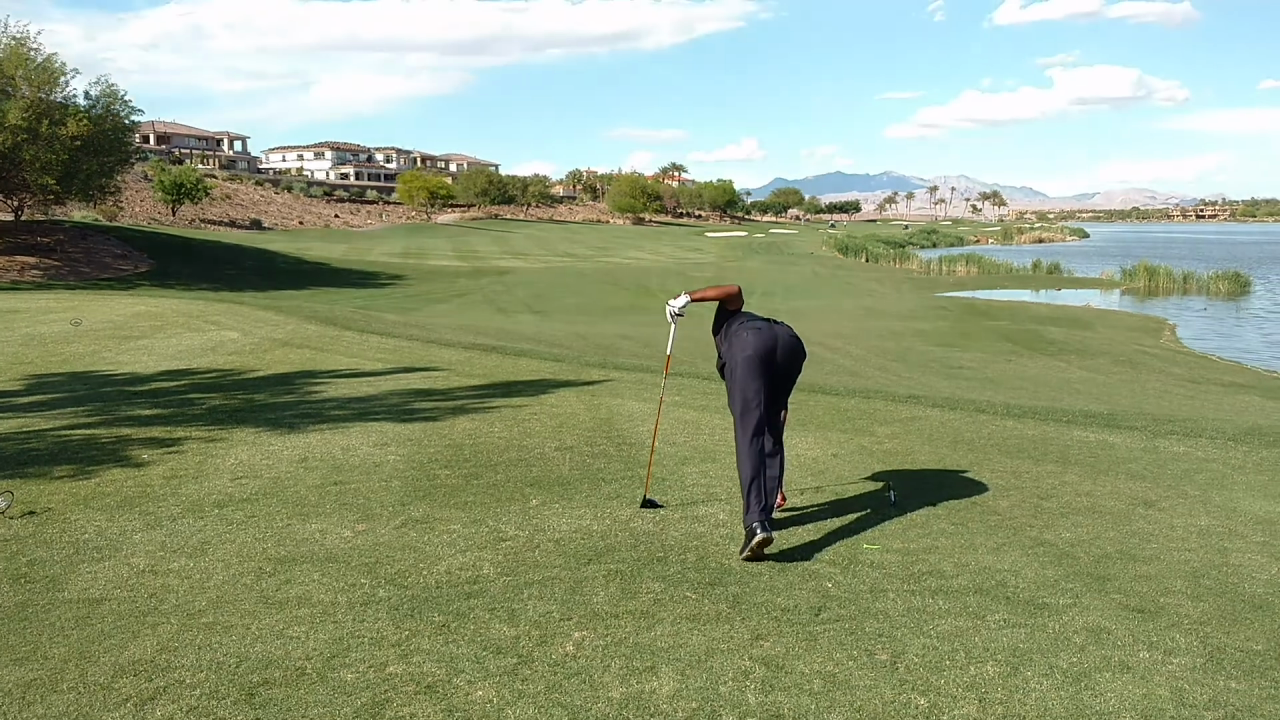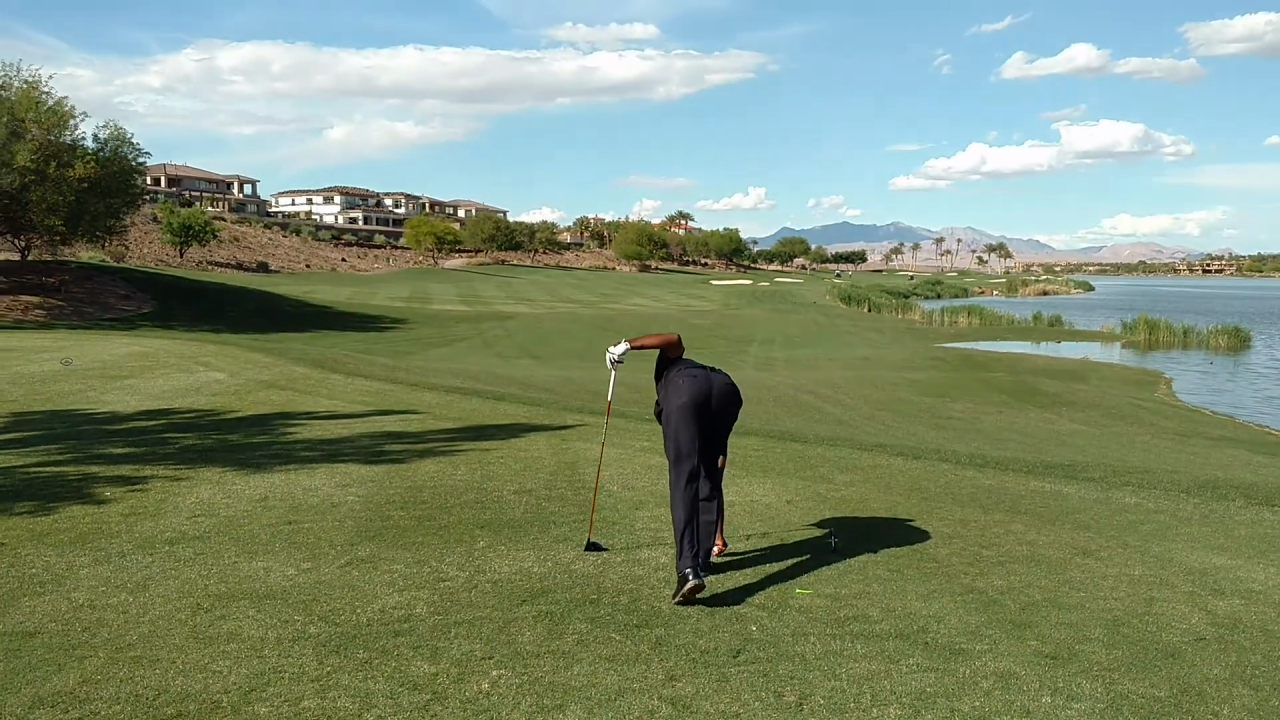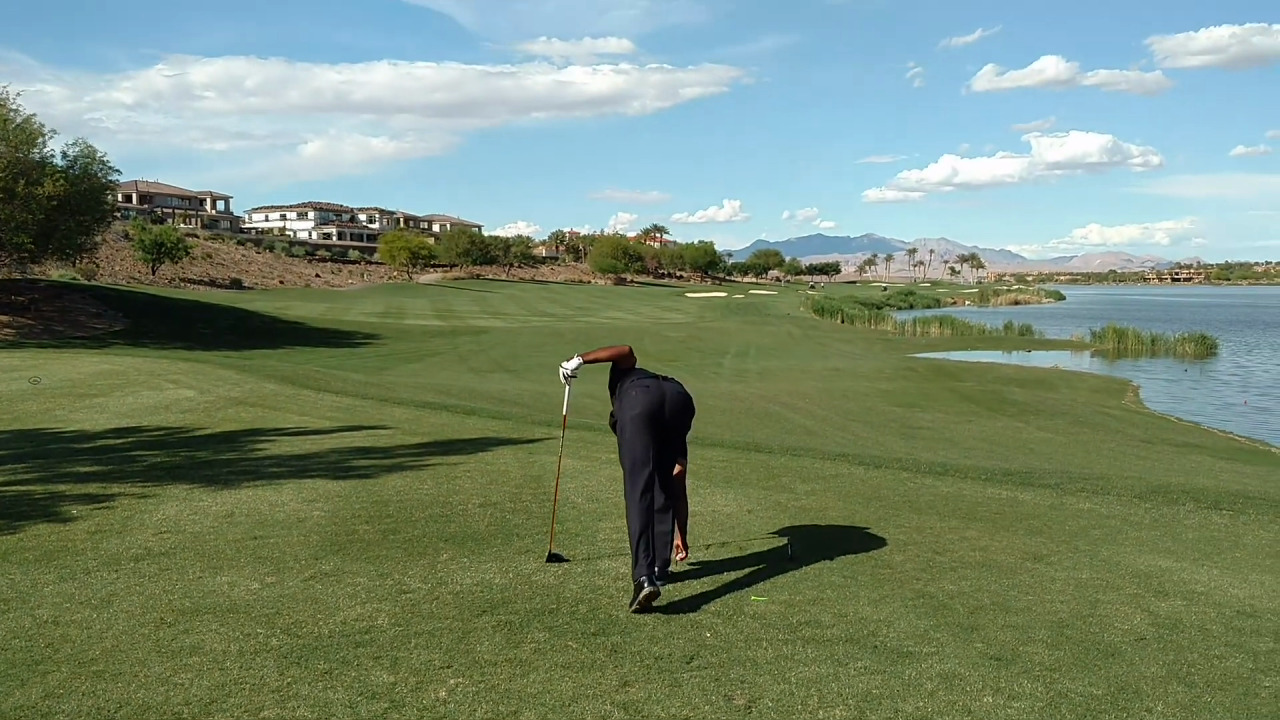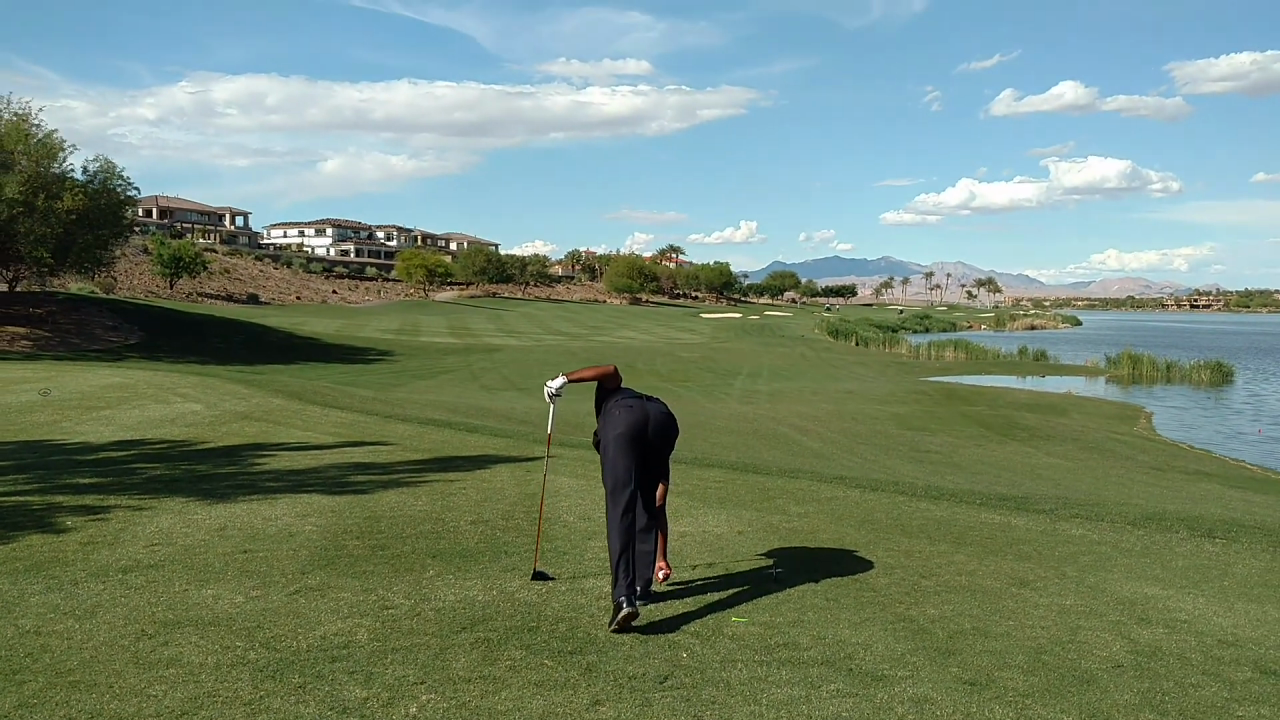
dt=0.7s
person 1, frame 1
left shoulder: (729, 320)
left elbow: (734, 291)
right elbow: (779, 422)
left wrist: (687, 297)
right wrist: (777, 489)
left hip: (748, 342)
right hip: (791, 343)
left knee: (749, 435)
right knee: (770, 431)
left ankle: (756, 523)
right ankle: (764, 512)
person 1, frame 2
left shoulder: (671, 369)
left elbow: (674, 340)
right elbow: (717, 476)
left wrist: (628, 345)
right wrist: (717, 534)
left hip: (685, 389)
right hip: (728, 392)
left knee: (683, 481)
right knee: (708, 479)
left ankle: (689, 569)
right ankle: (701, 557)
person 1, frame 3
left shoulder: (625, 380)
left elbow: (626, 352)
right elbow: (679, 486)
left wrist: (580, 360)
right wrist: (680, 538)
left hip: (638, 399)
right hip: (681, 400)
left knee: (639, 491)
right knee: (665, 485)
left ankle: (644, 577)
right ankle: (660, 566)
person 1, frame 4
left shoulder: (611, 400)
left elbow: (611, 371)
right elbow: (659, 507)
left wrist: (565, 379)
right wrist: (661, 558)
left hip: (622, 418)
right hip: (664, 422)
left knee: (620, 510)
right knee: (647, 506)
left ankle: (624, 598)
right ankle: (641, 586)
